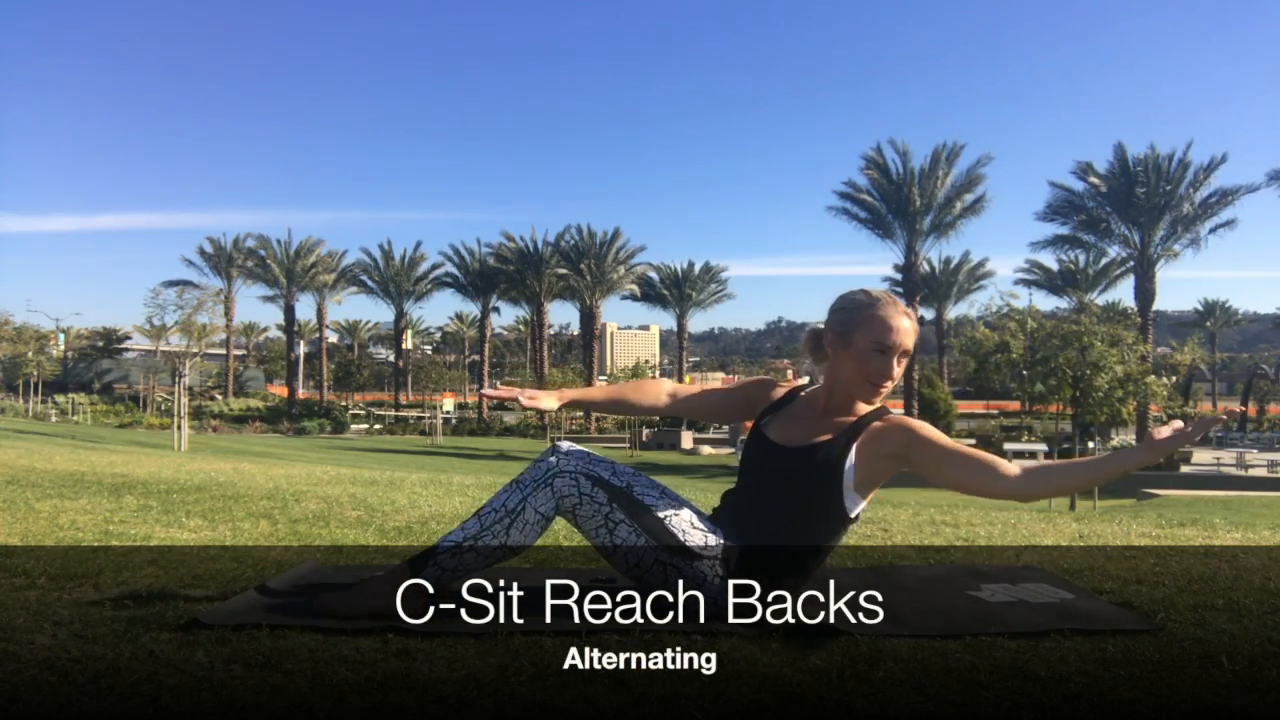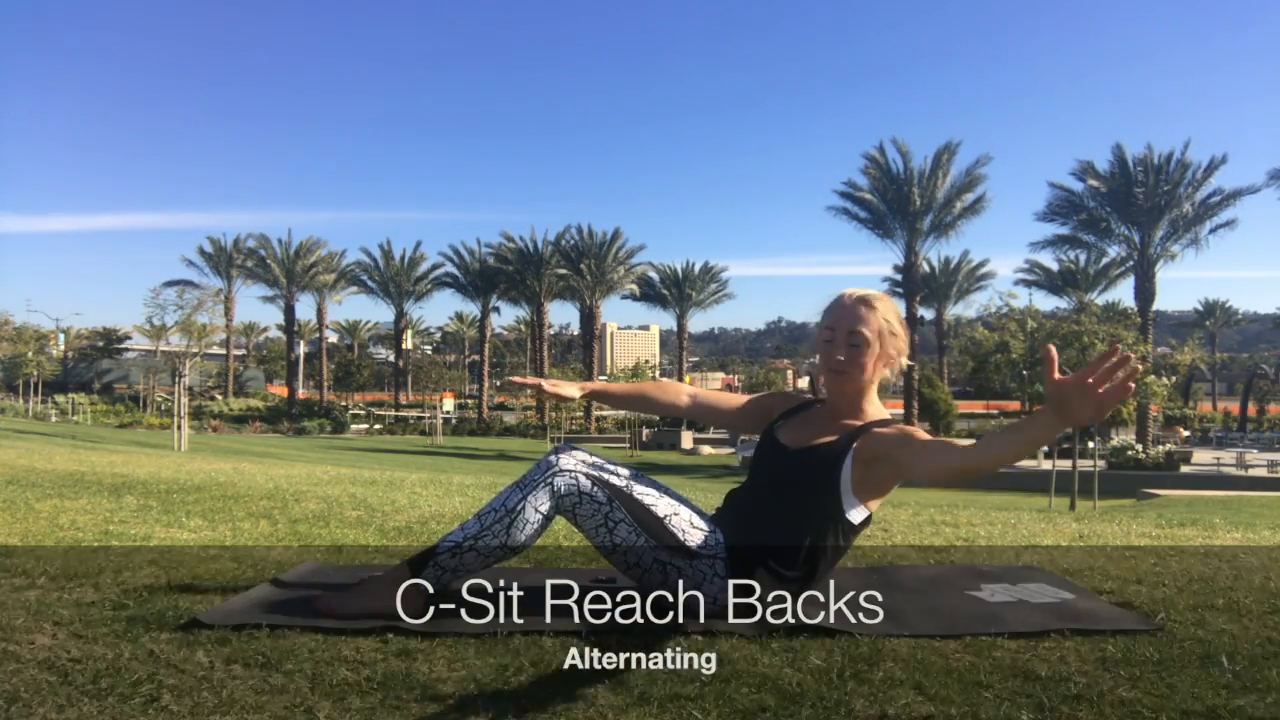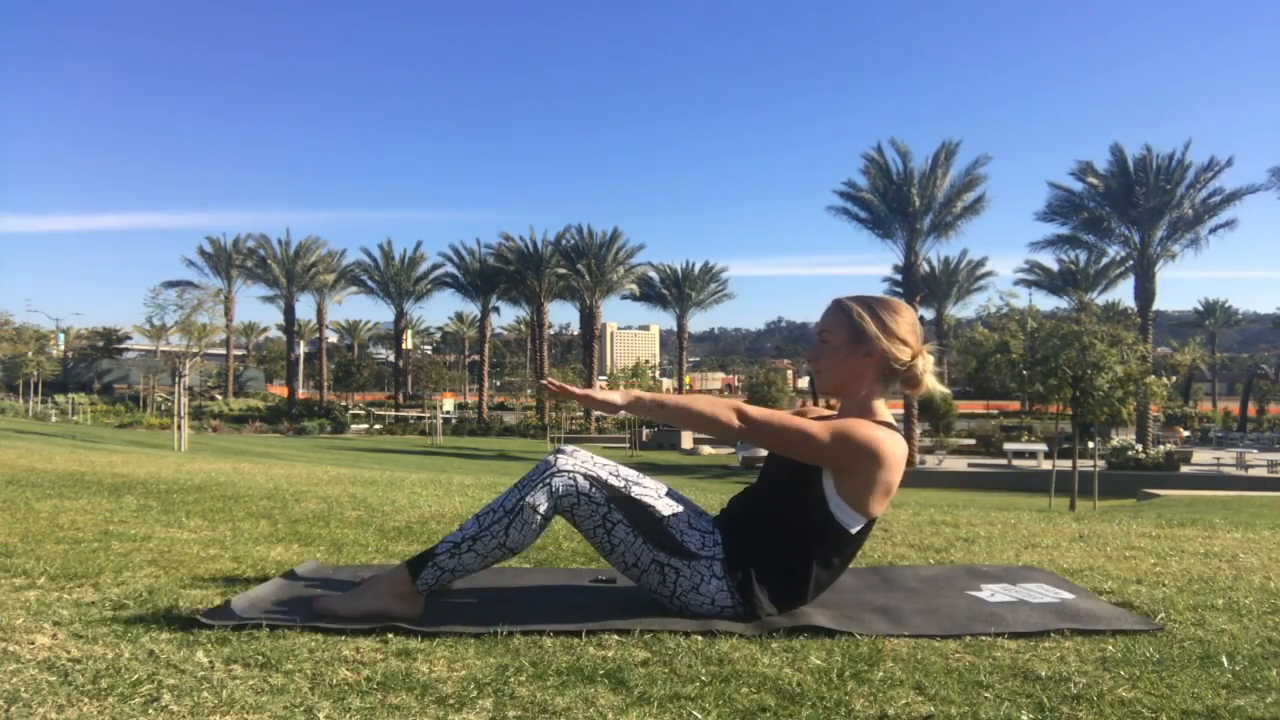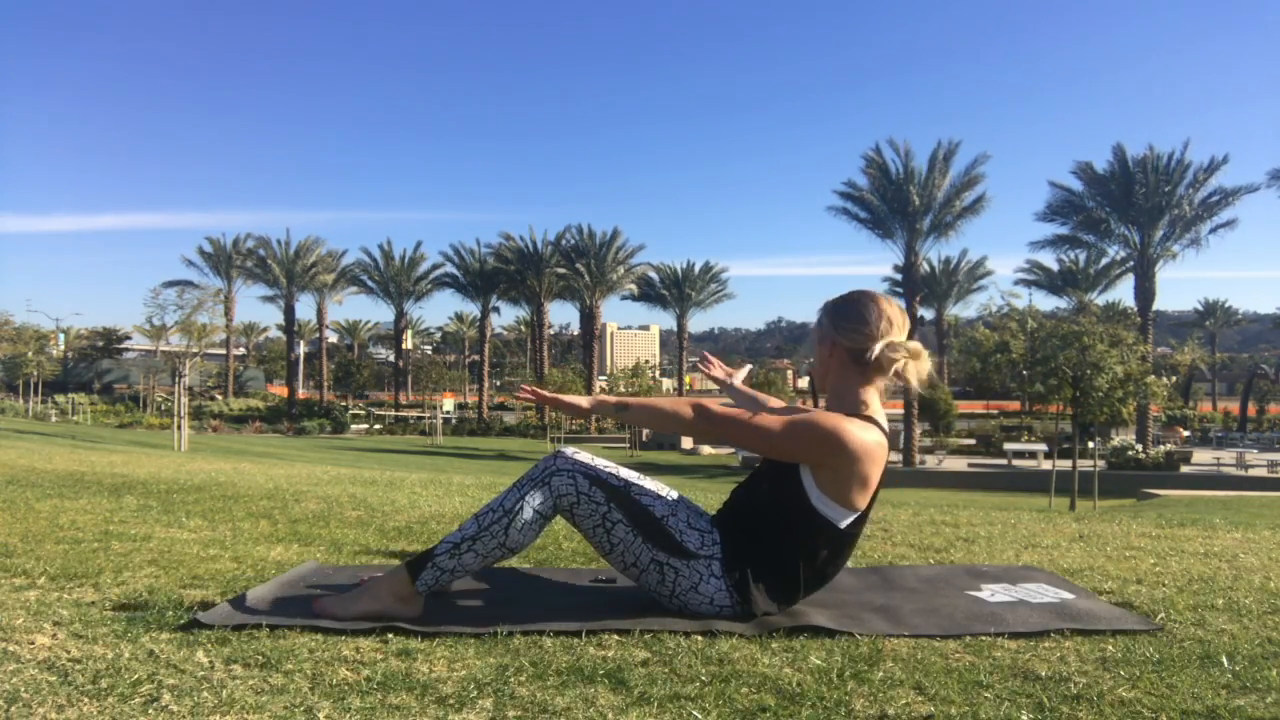
dt=0.5s
person 1, frame 1
left shoulder: (890, 438)
right shoulder: (773, 399)
left elbow: (1020, 481)
right elbow: (667, 397)
left wrist: (1148, 450)
right wrist: (562, 396)
left hip: (741, 586)
right hip: (711, 557)
left knee: (562, 475)
right knee: (565, 463)
left ankle: (413, 582)
right ankle: (424, 577)
person 1, frame 2
left shoulder: (890, 444)
right shoulder: (792, 408)
left elbow: (972, 459)
right elbow: (692, 398)
left wrist: (1055, 417)
right wrist: (585, 388)
left hip: (732, 582)
right hip: (706, 556)
left knee: (563, 477)
right knee: (568, 465)
left ankle: (409, 586)
right ankle: (417, 577)
person 1, frame 3
left shoulder: (874, 446)
right shoulder: (826, 424)
left elbow: (741, 422)
right elbow: (724, 417)
left wrist: (629, 399)
right wrist: (622, 400)
left hip: (729, 584)
right hip: (721, 554)
left knee: (562, 478)
right knee: (570, 465)
left ankle: (408, 585)
right ankle: (417, 575)
person 1, frame 4
left shoulder: (843, 436)
right shoulder: (855, 423)
left elbow: (709, 422)
right elbow: (781, 416)
left wrist: (597, 405)
right wrist: (739, 388)
left hip: (725, 583)
right hip: (731, 561)
left knee: (560, 475)
right knee: (567, 471)
left ankle: (408, 587)
right ankle: (416, 577)
